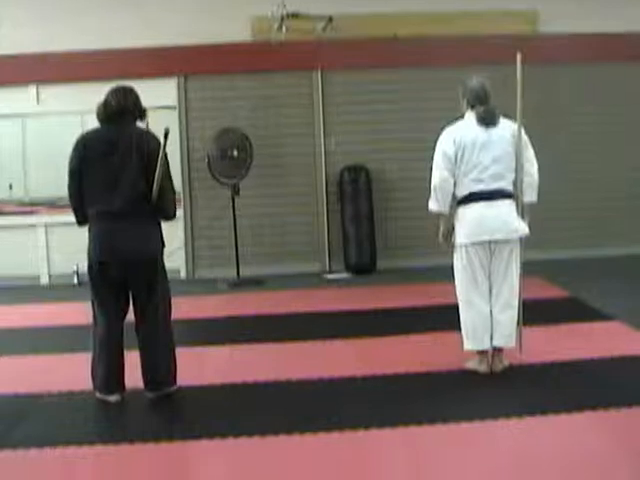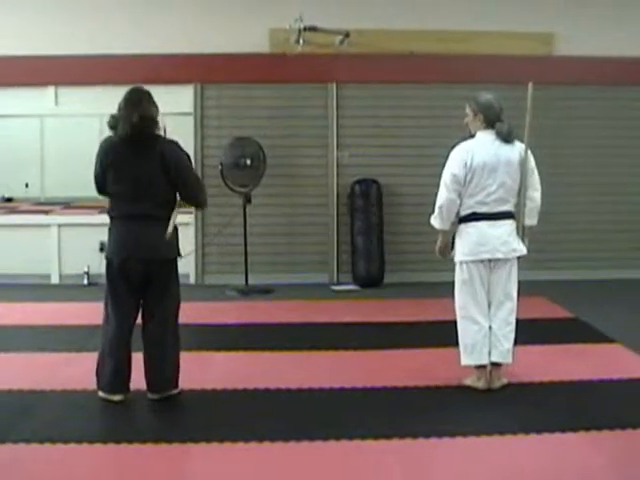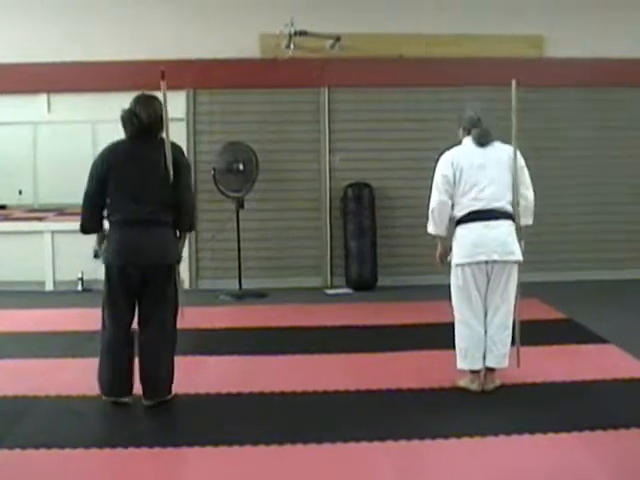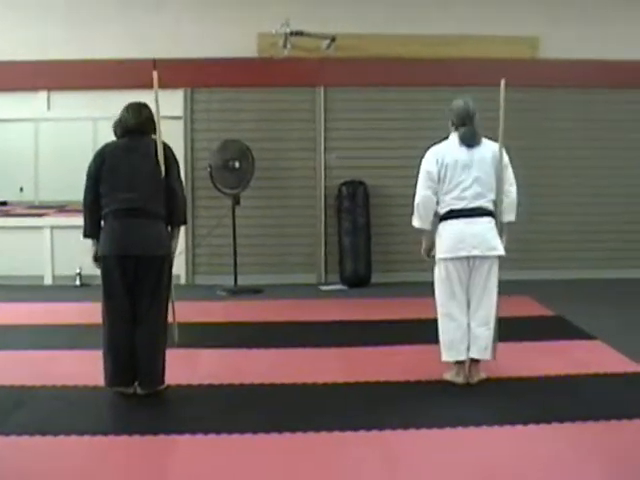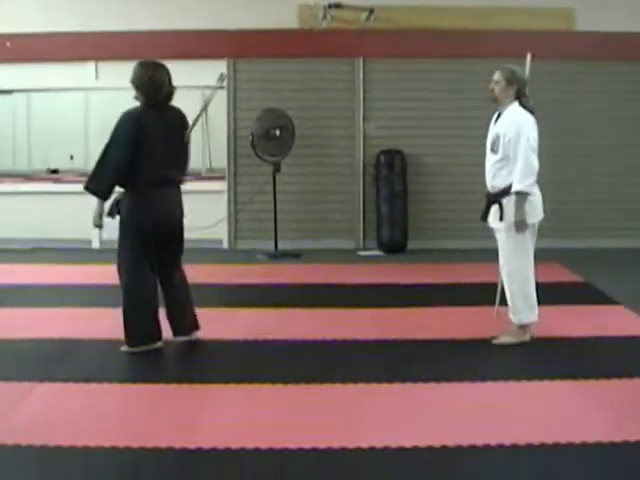
dt=1s
person 1, frame 1
left shoulder: (84, 144)
right shoulder: (147, 141)
left elbow: (76, 196)
right elbow: (164, 192)
right wrist: (166, 211)
left hip: (102, 239)
right hip: (142, 238)
left knee: (107, 316)
right knee: (153, 314)
left ankle: (108, 386)
right ankle: (159, 382)
person 1, frame 2
left shoulder: (109, 148)
right shoulder: (168, 151)
right elbow: (196, 195)
right wrist: (169, 196)
left hip: (122, 240)
right hip: (159, 242)
left knee: (118, 315)
right knee: (161, 316)
left ankle: (112, 385)
right ankle: (162, 385)
person 1, frame 3
left shoulder: (111, 154)
right shoulder: (173, 154)
left elbow: (91, 201)
right elbow: (186, 202)
left wrist: (98, 232)
right wrist: (180, 239)
left hip: (121, 244)
right hip: (160, 245)
left knee: (116, 320)
right knee: (159, 321)
left ankle: (116, 388)
right ankle: (157, 390)
person 1, frame 4
left shoulder: (105, 153)
right shoulder: (162, 151)
left elbow: (90, 200)
right elbow: (176, 197)
left wrist: (95, 241)
right wrist: (174, 237)
left hip: (115, 237)
right hip: (153, 237)
left knee: (117, 312)
right knee: (152, 311)
left ankle: (121, 379)
right ankle: (150, 380)
person 1, frame 5
left shoulder: (133, 120)
right shoulder: (178, 118)
left elbow: (114, 162)
left wrist: (100, 201)
left hip: (141, 204)
right hip: (171, 202)
left knee: (137, 271)
right knee: (171, 266)
left ankle: (144, 336)
right ankle: (185, 326)
person 2, frame 1
left shoulder: (453, 134)
right shoulder: (512, 130)
left elbow: (442, 181)
right elbow: (529, 173)
left wrist: (444, 221)
right wrist: (524, 211)
left hip: (472, 217)
right hip: (505, 214)
left knee: (473, 289)
right knee: (505, 287)
left ankle: (481, 355)
right ankle: (499, 354)
person 2, frame 2
left shoulder: (464, 151)
right shoulder: (519, 151)
left elbow: (448, 198)
right elbow: (533, 196)
left wrist: (443, 234)
right wrist: (523, 230)
left hip: (473, 235)
right hip: (505, 234)
left knee: (472, 305)
right knee: (503, 303)
left ankle: (479, 373)
right ankle: (497, 371)
person 2, frame 3
left shoulder: (452, 157)
right shoulder: (509, 152)
left elbow: (440, 203)
right elbow: (526, 197)
left wrist: (442, 242)
right wrist: (520, 233)
left hip: (469, 236)
right hip: (504, 234)
left knee: (469, 309)
right knee: (501, 307)
left ankle: (473, 375)
right ankle: (491, 374)
person 2, frame 4
left shoulder: (437, 153)
right shoulder: (494, 150)
left elbow: (425, 198)
right elbow: (508, 193)
left wrist: (427, 236)
right wrist: (503, 229)
left hip: (452, 232)
right hip: (485, 230)
left knee: (452, 303)
right knee: (483, 301)
left ankle: (458, 367)
right ankle: (475, 366)
person 2, frame 5
left shoulder: (520, 120)
right shoulder: (500, 118)
left elbow: (526, 166)
left wrist: (519, 208)
left hip: (516, 203)
right hip: (504, 201)
left knee: (516, 266)
right knee: (514, 265)
left ankle: (522, 328)
right ankle: (523, 322)
